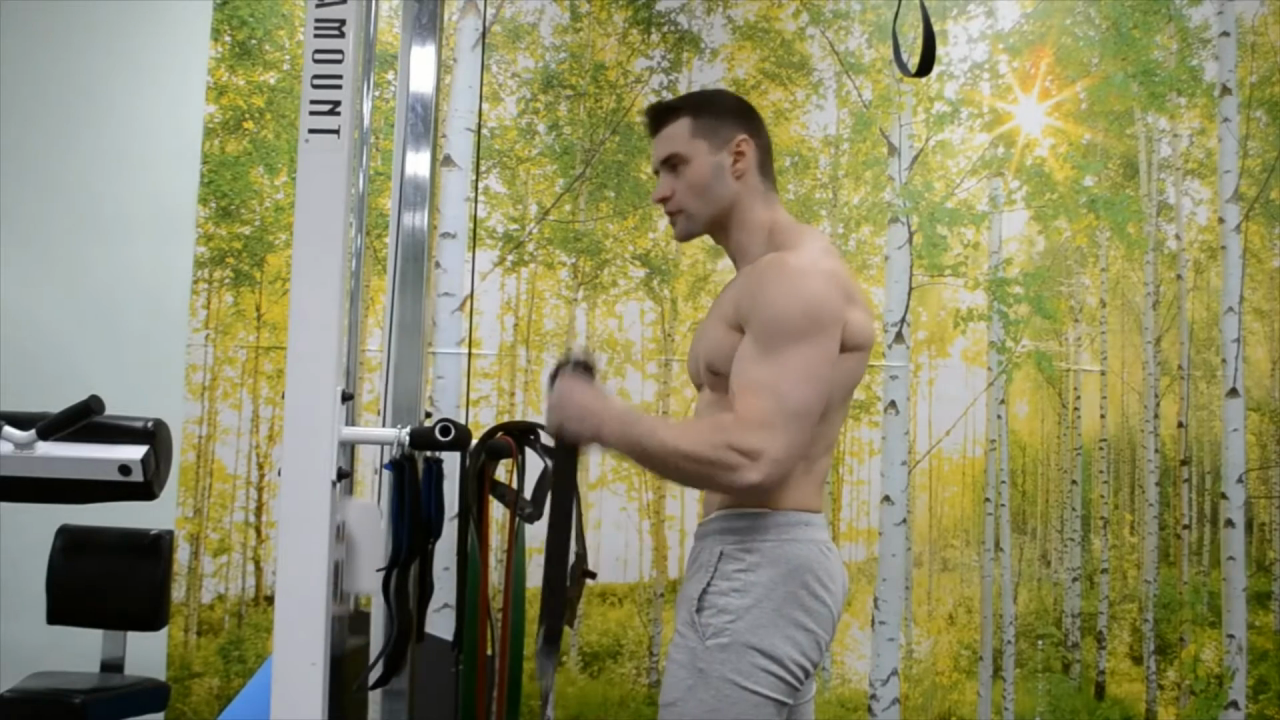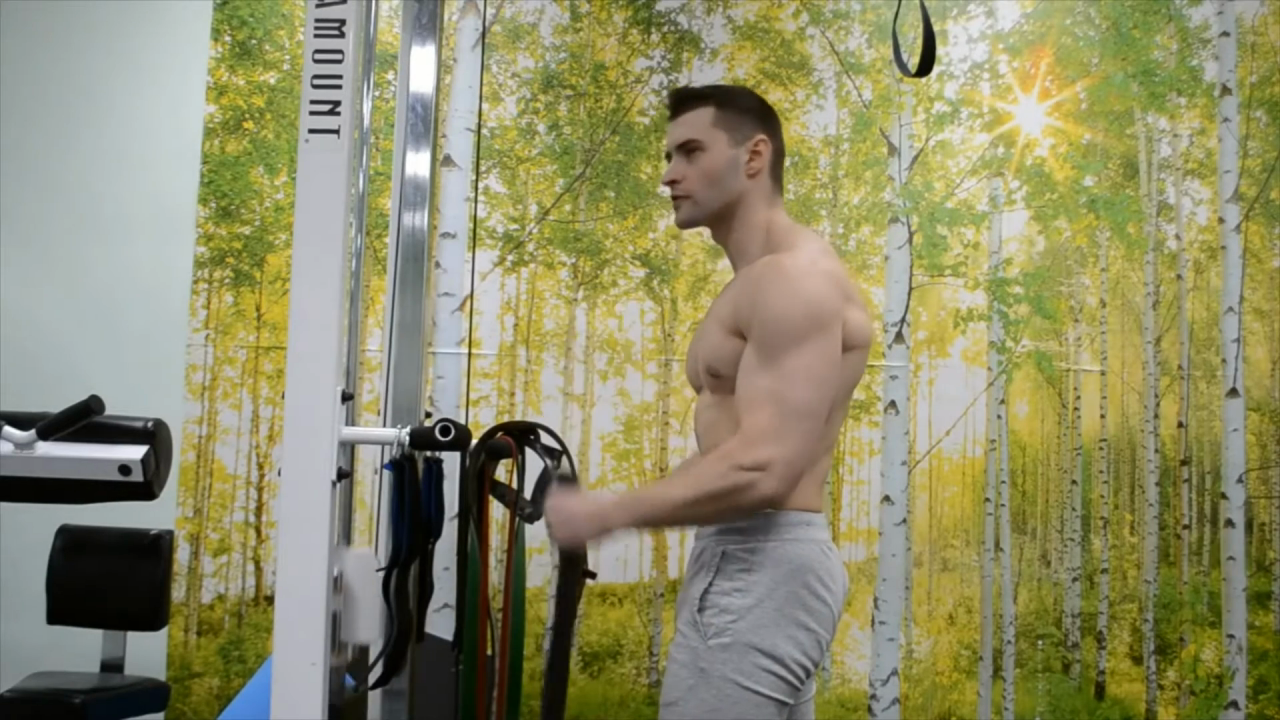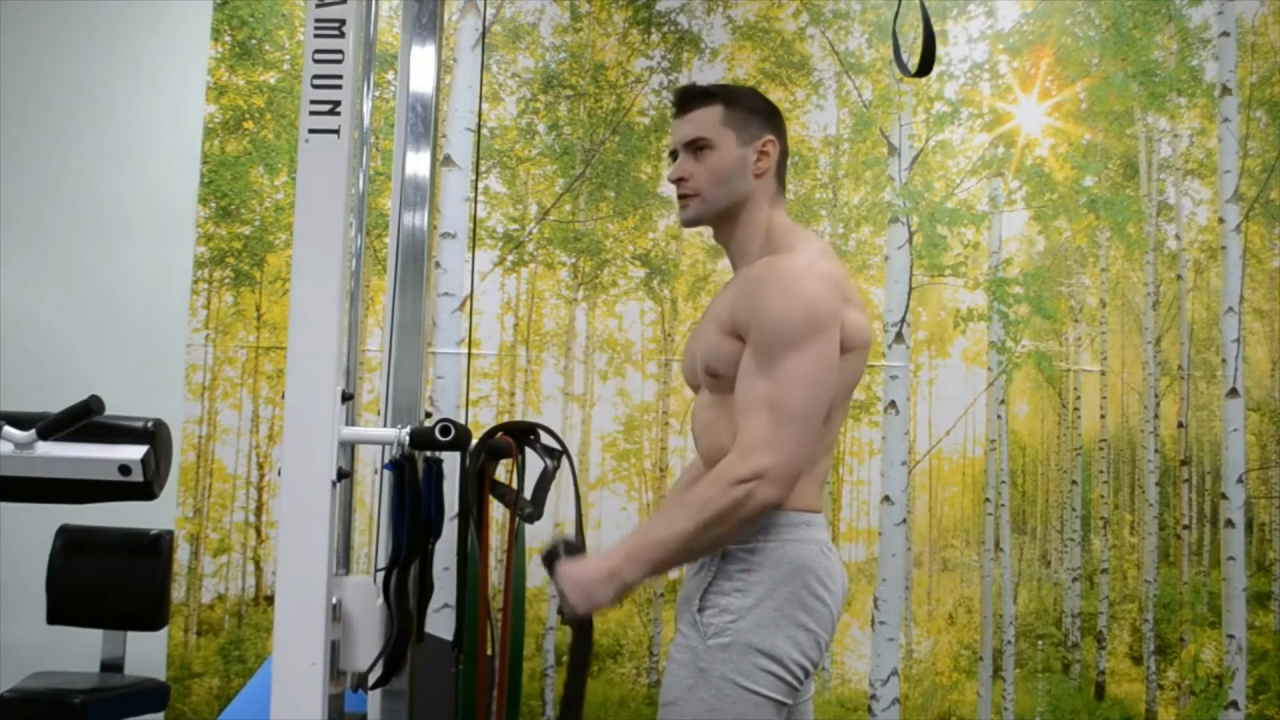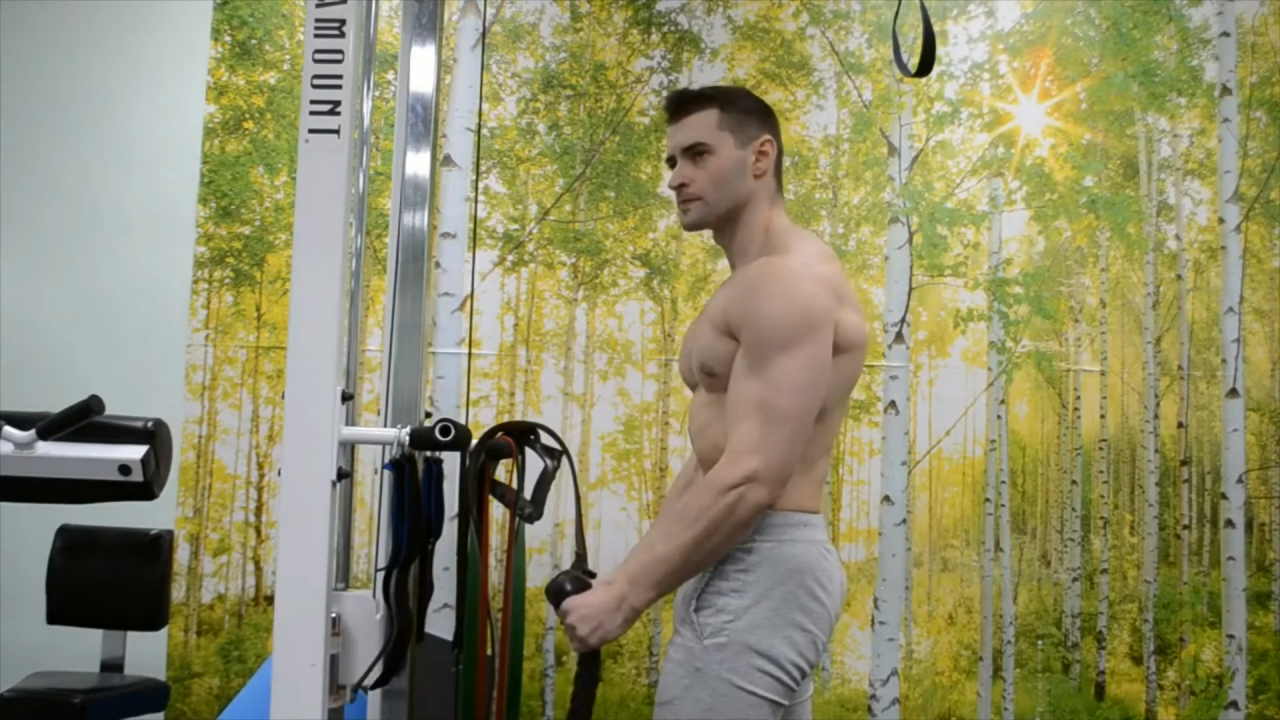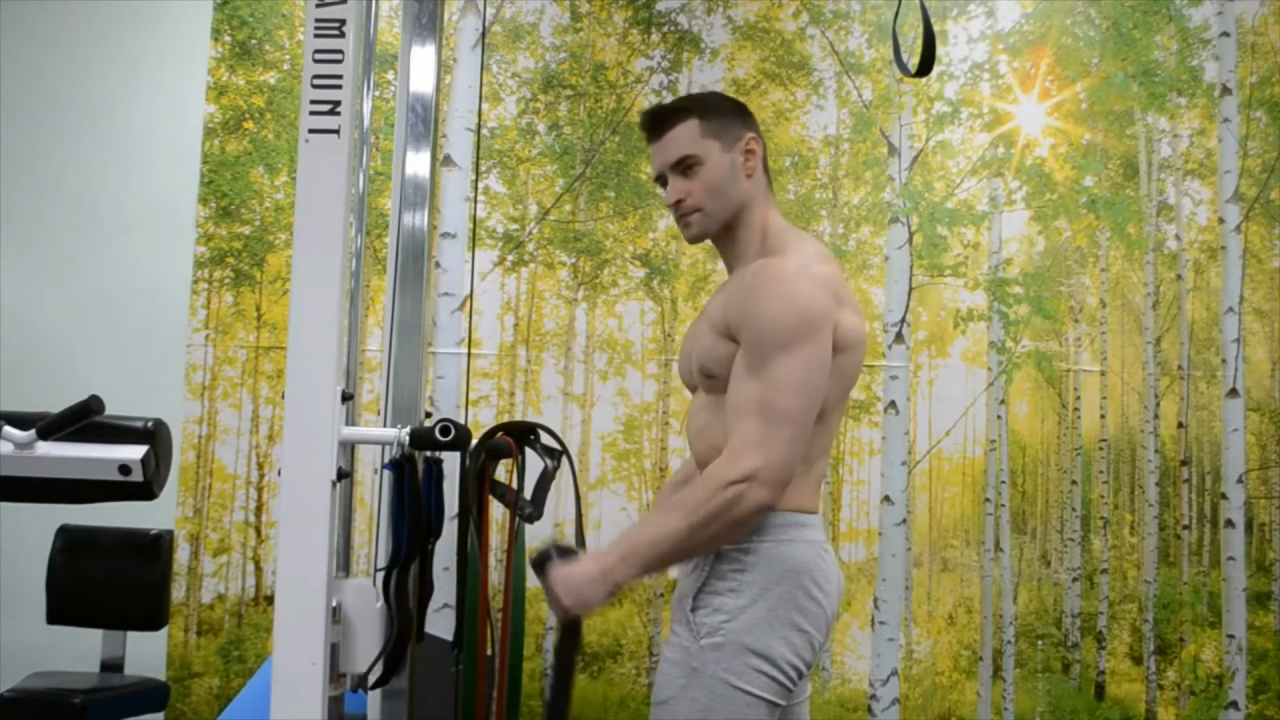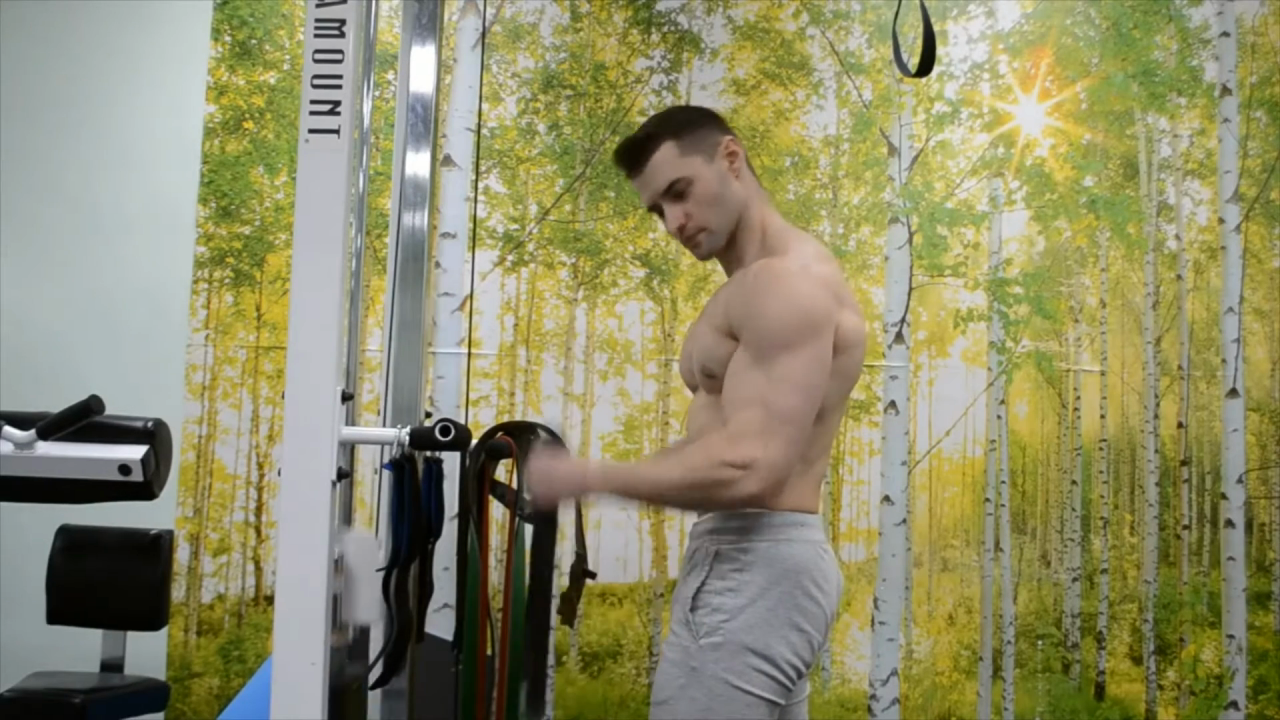
dt=0.2s
person 1, frame 1
left shoulder: (796, 276)
right shoulder: (768, 282)
left elbow: (751, 458)
left wrist: (605, 419)
right wrist: (616, 422)
left hip: (757, 568)
right hip: (763, 563)
person 1, frame 2
left shoulder: (794, 277)
right shoulder: (763, 285)
left elbow: (762, 468)
left wrist: (607, 510)
right wrist: (618, 509)
left hip: (758, 571)
right hip: (763, 564)
person 1, frame 3
left shoulder: (792, 279)
right shoulder: (758, 286)
left elbow: (760, 476)
left wrist: (619, 568)
right wrist: (631, 556)
left hip: (759, 571)
right hip: (762, 566)
person 1, frame 4
left shoulder: (789, 280)
right shoulder: (756, 287)
left elbow: (752, 479)
left wrist: (626, 594)
right wrist: (629, 577)
left hip: (757, 571)
right hip: (763, 567)
person 1, frame 5
left shoulder: (788, 280)
right shoulder: (756, 287)
left elbow: (753, 478)
left wrist: (610, 569)
right wrist: (619, 555)
left hip: (755, 573)
right hip: (762, 567)
person 1, frame 6
left shoulder: (789, 280)
right shoulder: (759, 287)
left elbow: (748, 467)
left wrist: (589, 476)
right wrist: (605, 476)
left hip: (752, 569)
right hip: (760, 563)
